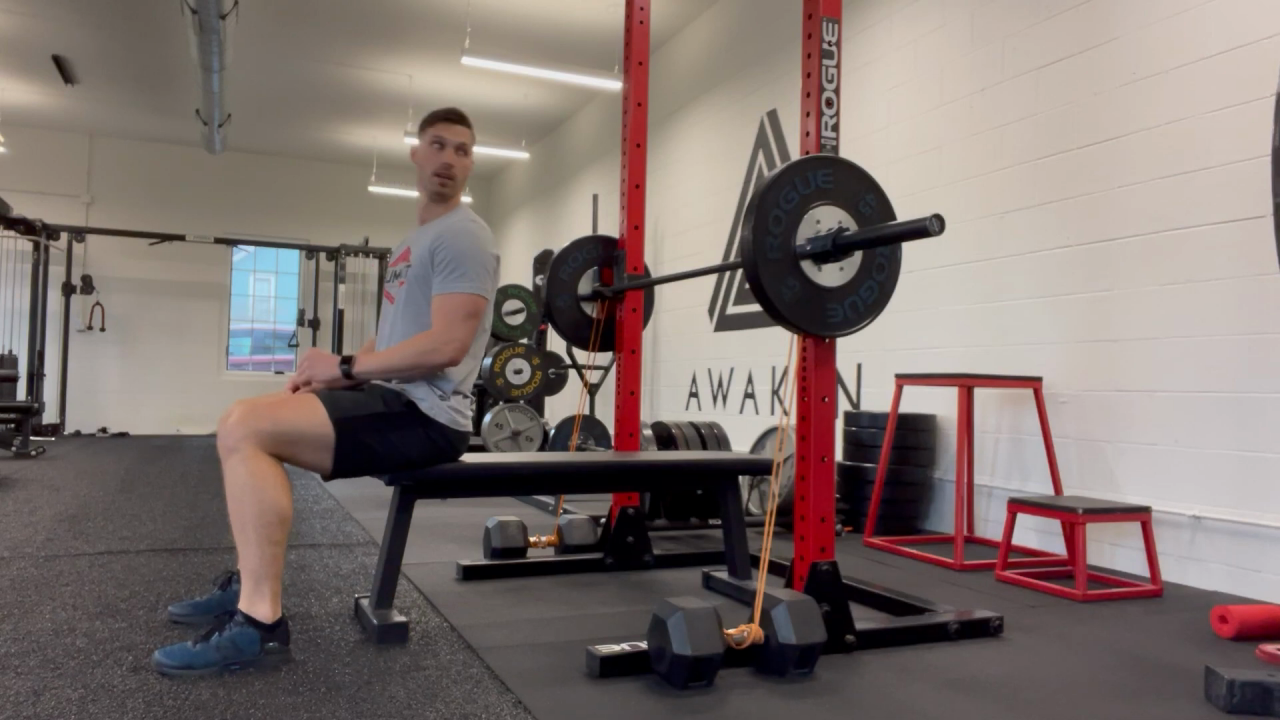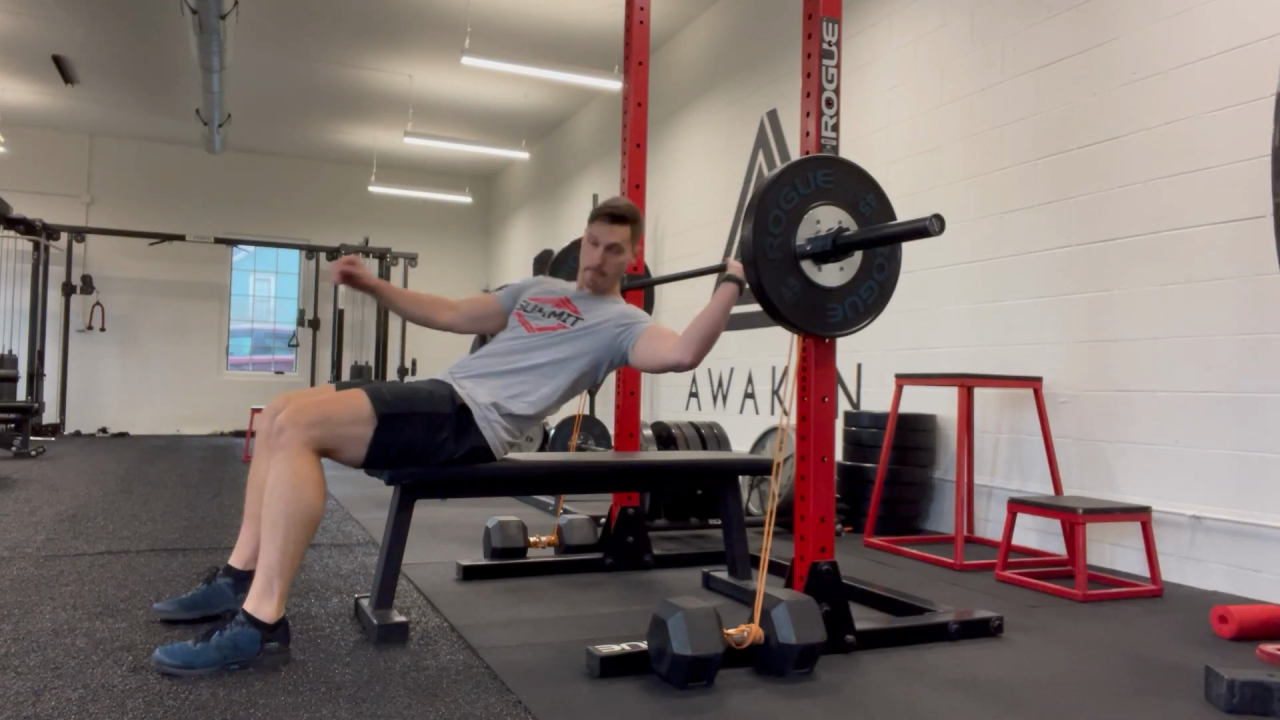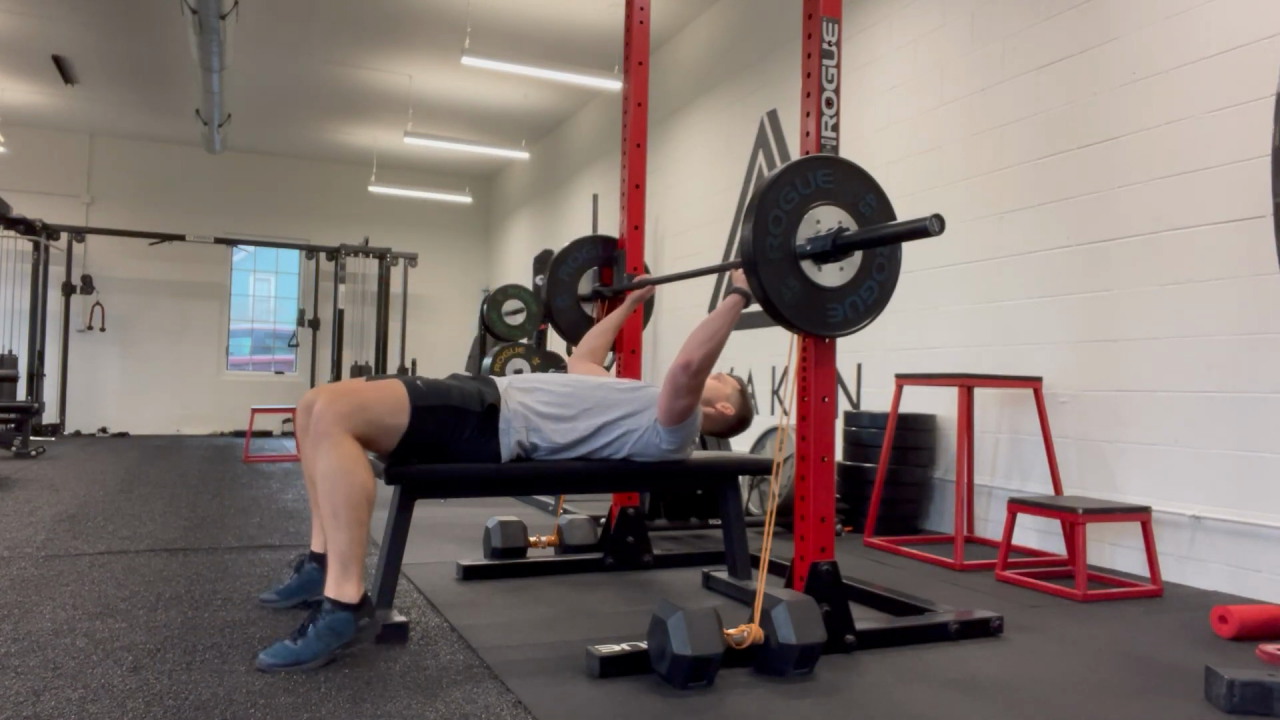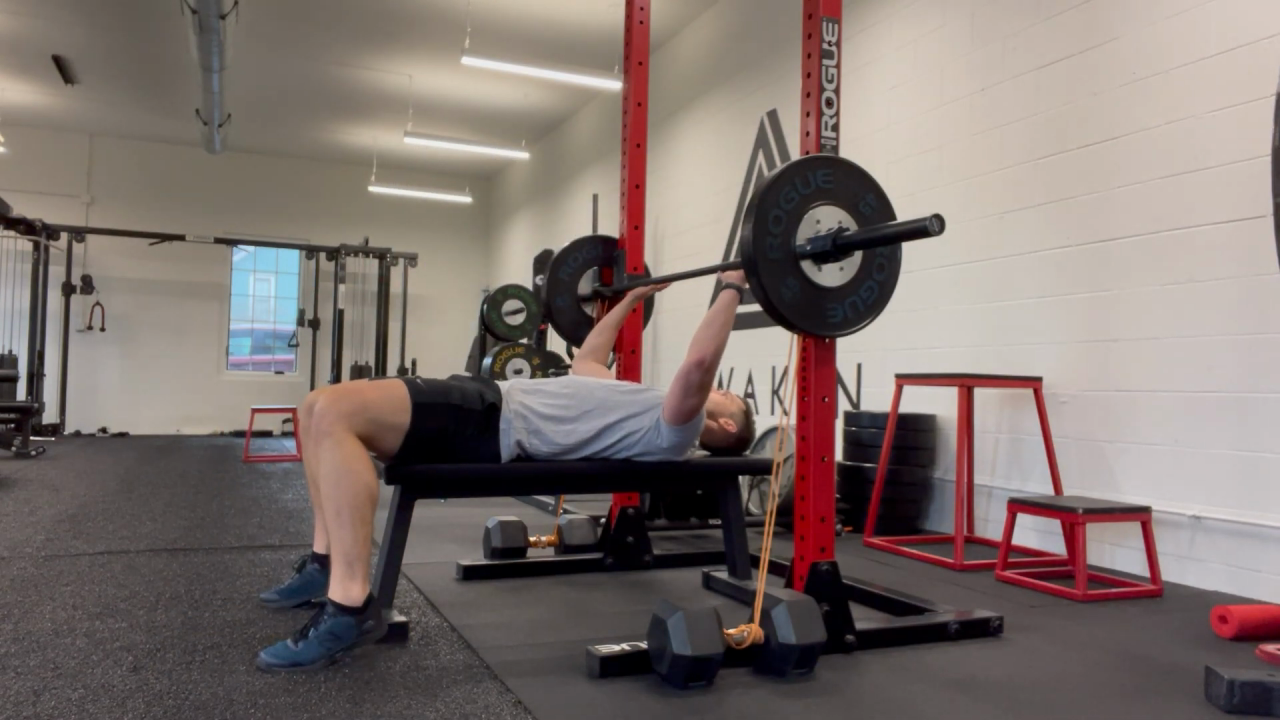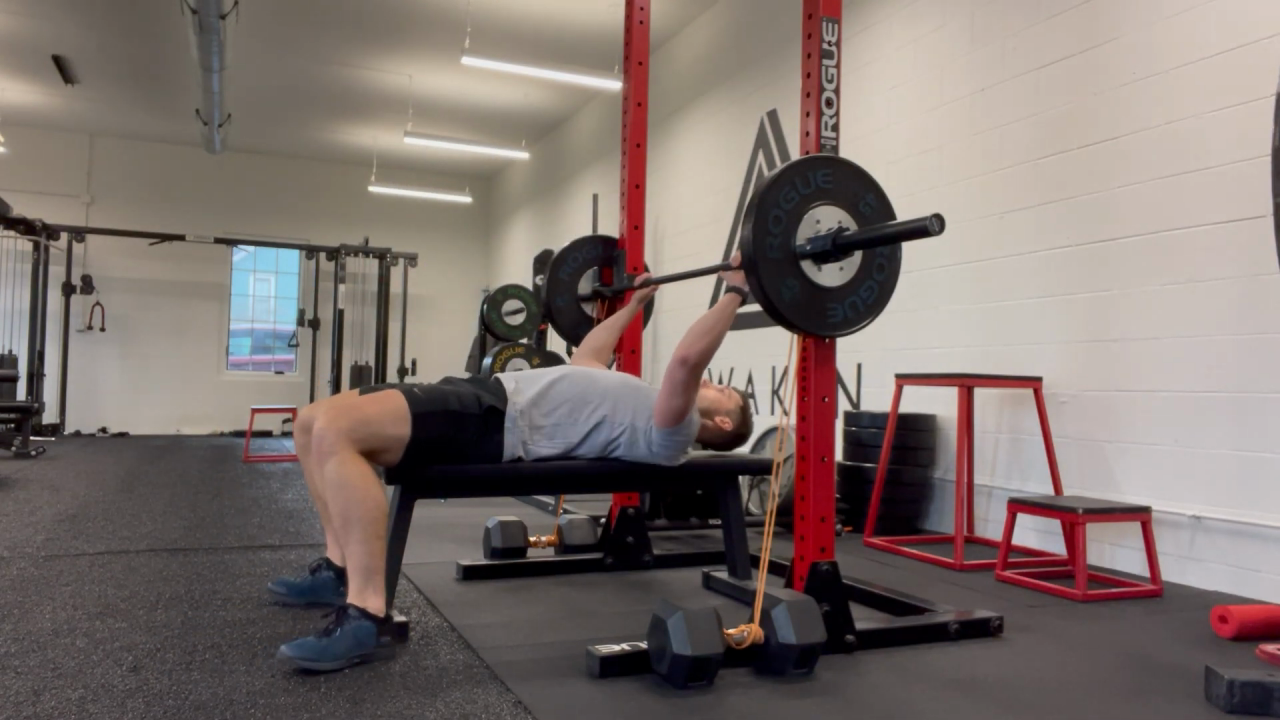
dt=1s
person 1, frame 1
left shoulder: (465, 237)
right shoulder: (418, 242)
left elbow: (445, 346)
left wrist: (343, 368)
right wrist: (329, 377)
left hip: (424, 417)
right hip: (396, 403)
left knee: (244, 427)
right knee: (248, 424)
left ankle: (260, 623)
right ankle: (247, 582)
person 1, frame 2
left shoulder: (622, 323)
right shoulder: (540, 291)
left elbow: (686, 351)
right elbow: (449, 314)
left wrist: (732, 283)
right wrist: (372, 285)
left hip: (467, 421)
right hip: (443, 393)
left knee: (295, 425)
right knee: (283, 414)
left ankle: (260, 623)
right ankle: (241, 574)
person 1, frame 3
left shoulder: (673, 429)
right shoulder: (642, 403)
left elbow: (687, 363)
right elbow: (582, 359)
left wrist: (739, 295)
right wrist: (630, 302)
left hip: (495, 427)
right hip: (489, 400)
left knee: (333, 414)
right knee: (317, 406)
left ankle: (345, 605)
right ankle: (325, 561)
person 1, frame 4
left shoulder: (675, 431)
right shoulder: (643, 407)
left elbow: (698, 363)
right elbow: (586, 360)
left wrist: (732, 290)
right wrist: (630, 299)
left hip: (496, 429)
right hip: (491, 404)
left knee: (336, 414)
right knee: (320, 408)
left ankle: (350, 606)
right ankle: (327, 563)
person 1, frame 5
left shoulder: (669, 435)
right shoulder: (642, 406)
left elbow: (687, 360)
right elbow: (585, 357)
left wrist: (734, 293)
right wrist: (633, 304)
left hip: (496, 426)
left knee: (333, 431)
right knee: (314, 423)
left ankle: (366, 617)
right ankle: (342, 568)
